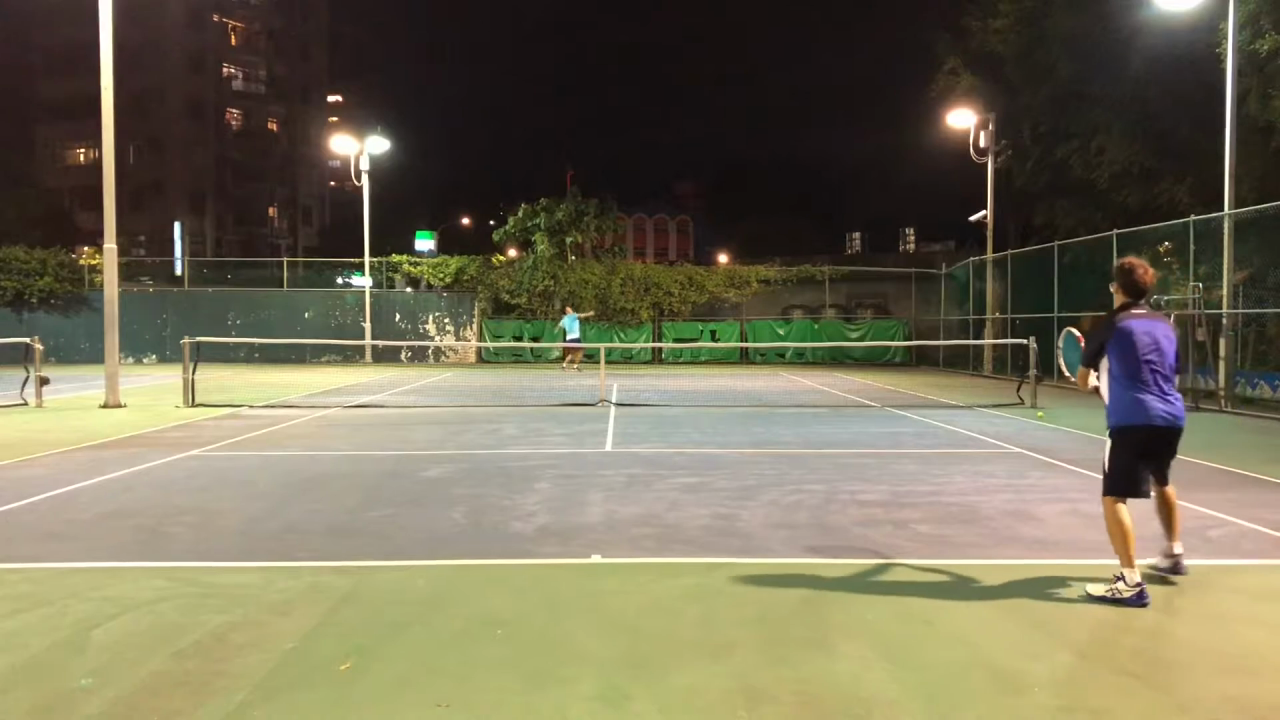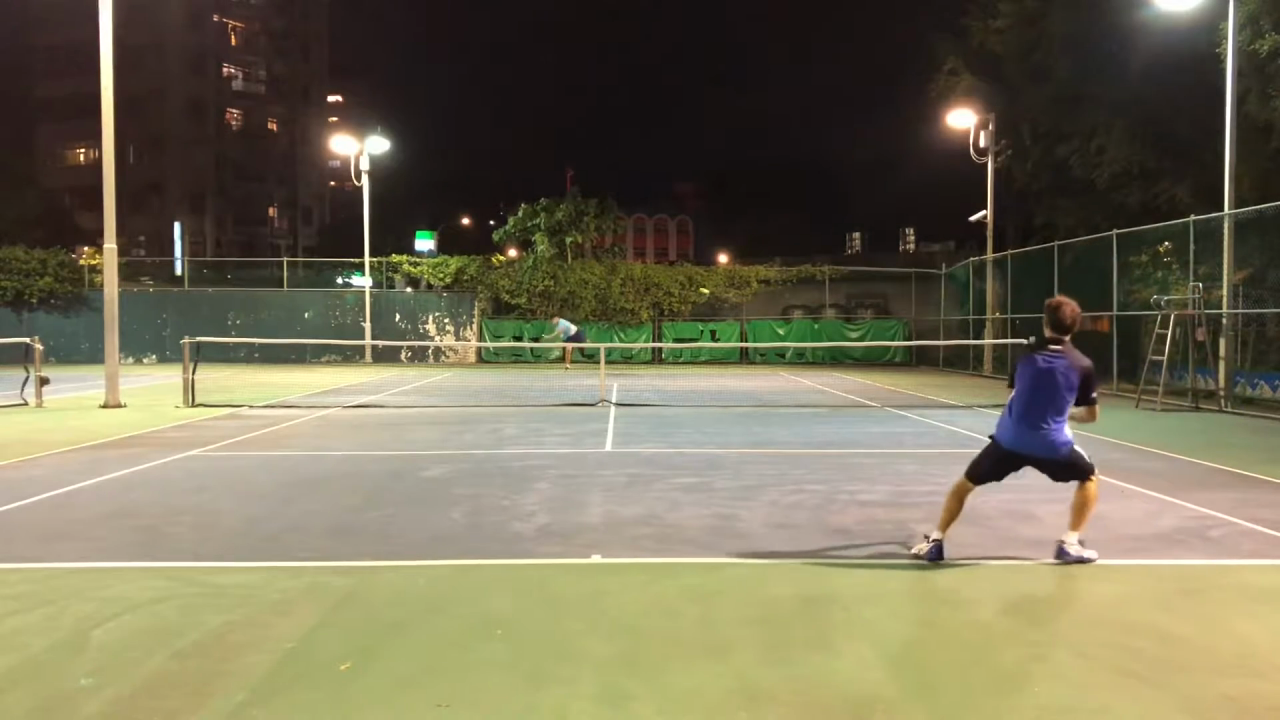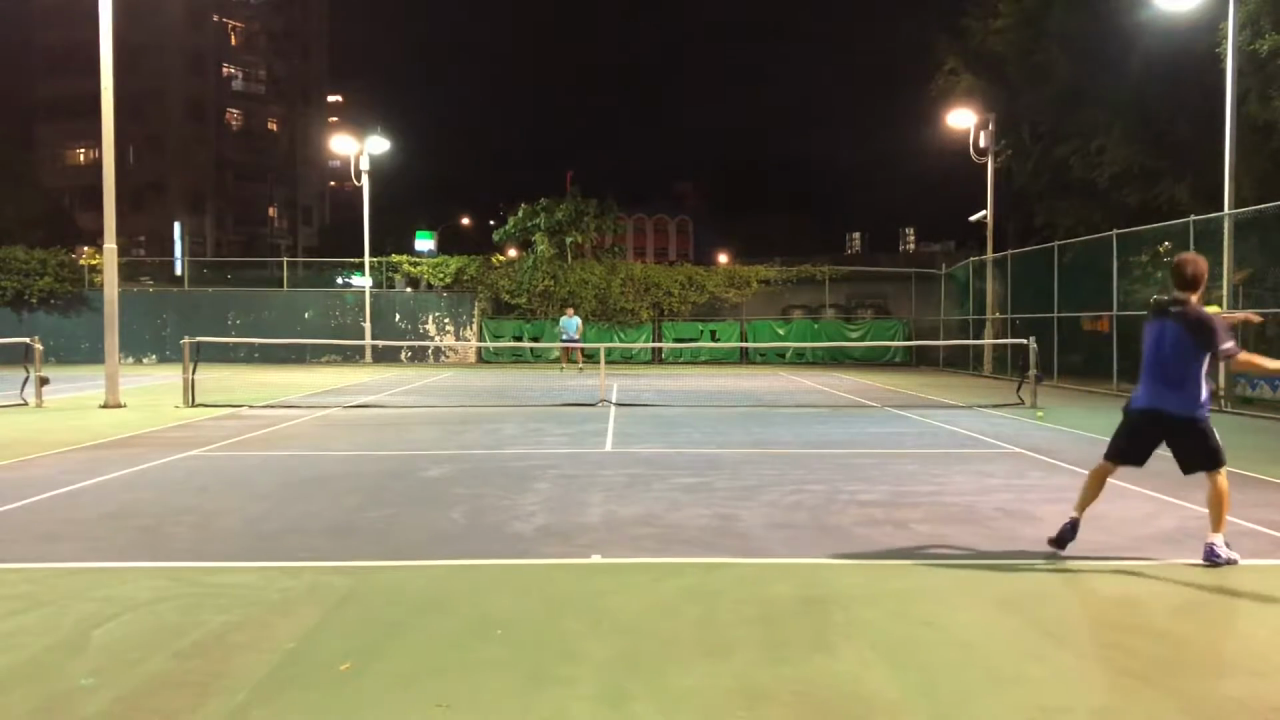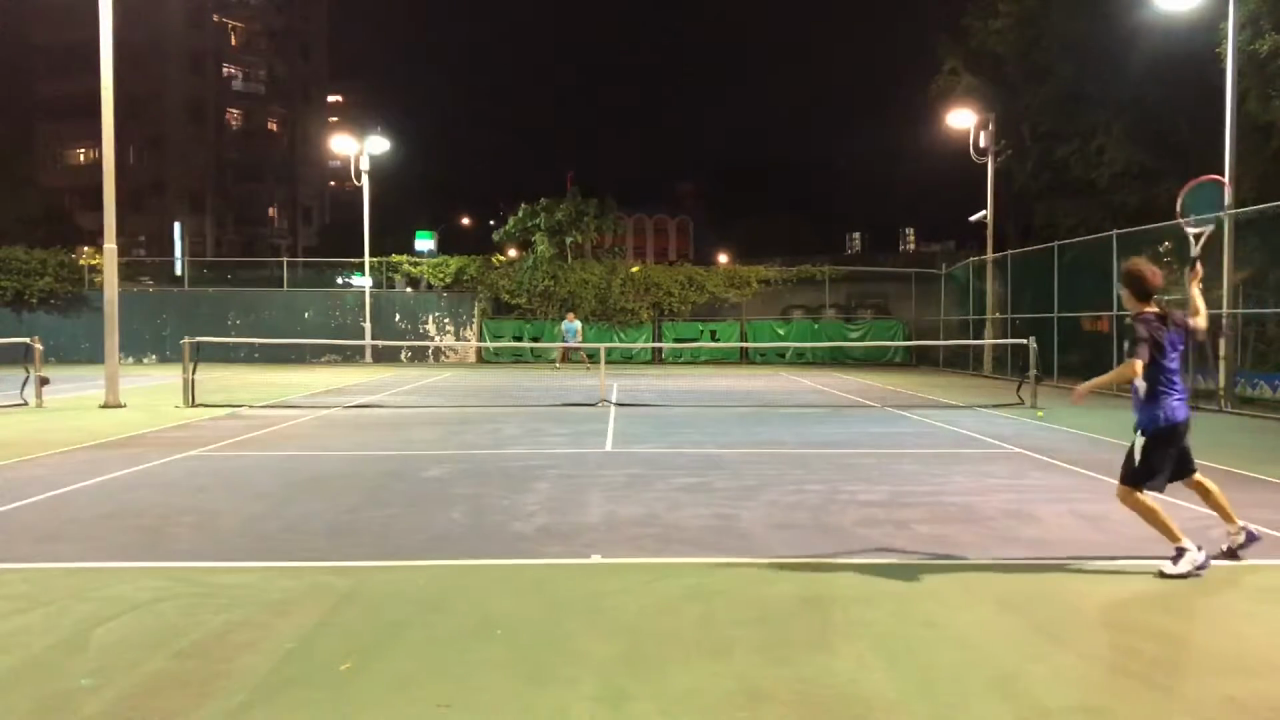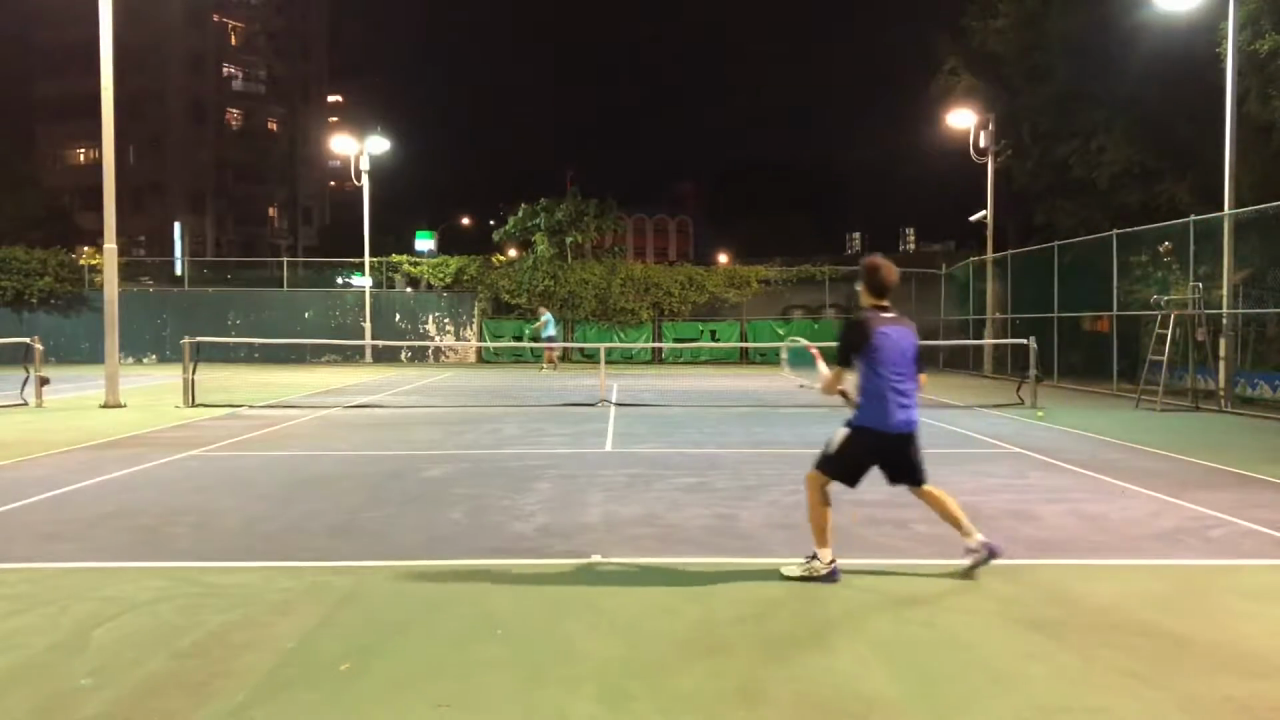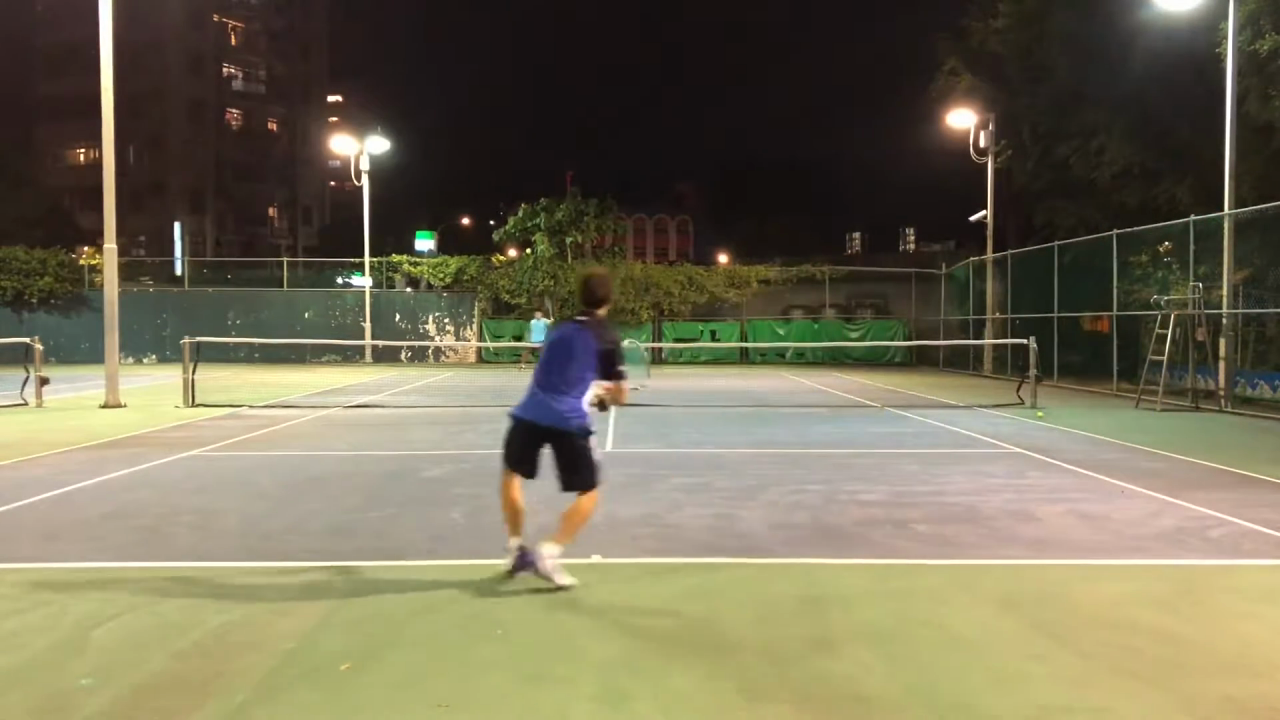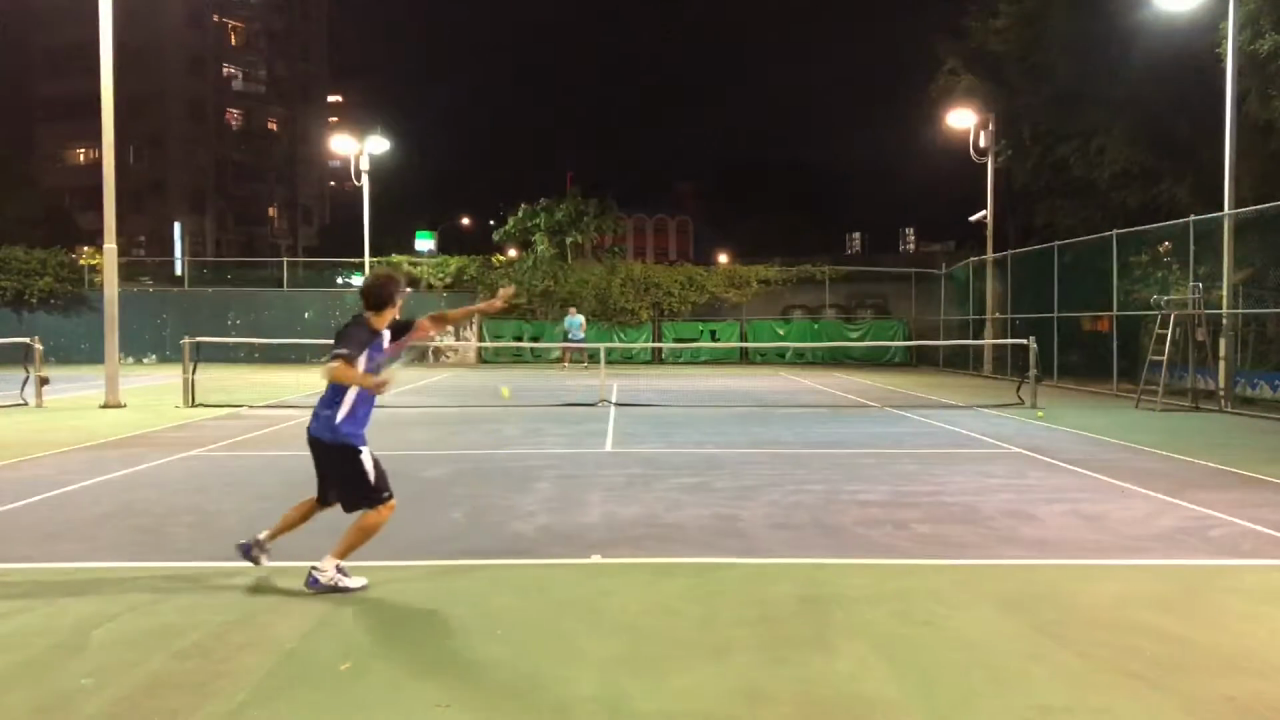
dt=0.7s
person 1, frame 1
left shoulder: (1109, 326)
right shoulder: (1167, 326)
left elbow: (1082, 379)
left wrist: (1096, 385)
left hip: (1133, 420)
right hip: (1172, 418)
left knee: (1114, 499)
right knee: (1161, 484)
left ankle: (1131, 582)
right ankle: (1173, 554)
person 1, frame 2
left shoulder: (1025, 358)
right shoulder: (1082, 365)
right elbow: (1089, 416)
left hip: (1010, 439)
right hip: (1052, 445)
left knee: (966, 484)
right knee: (1089, 478)
left ankle: (935, 541)
right ankle: (1070, 544)
person 1, frame 3
left shoulder: (1157, 311)
right shoulder: (1204, 321)
right elbow: (1237, 361)
left wrist: (1227, 320)
left hip: (1145, 406)
right hip: (1186, 411)
left knee: (1107, 466)
right knee: (1217, 472)
left ankle: (1073, 522)
right ankle: (1216, 543)
person 1, frame 4
left shoulder: (1143, 329)
right shoulder: (1173, 321)
left elbow: (1133, 369)
right elbow: (1201, 321)
left wrist: (1090, 386)
right wrist: (1194, 287)
left hip: (1158, 422)
right hip: (1175, 416)
left knee: (1129, 491)
right knee: (1191, 478)
left ankle: (1187, 550)
right ankle: (1240, 530)
person 1, frame 5
left shoulder: (859, 323)
right shoulder: (908, 328)
left elbow: (835, 379)
right elbow: (919, 381)
left wrist: (830, 385)
left hip: (871, 423)
right hip: (905, 423)
left knee: (816, 480)
right knee: (919, 486)
left ankle: (823, 559)
right ankle: (976, 543)
person 1, frame 6
left shoulder: (559, 328)
right shoulder: (605, 337)
right elbow: (620, 391)
left wrist: (597, 387)
right wrist: (602, 396)
left hip: (530, 414)
right hip: (570, 420)
left knee: (511, 477)
right knee: (588, 495)
left ankle: (517, 548)
right ankle: (548, 554)
person 1, frame 7
left shoulder: (384, 330)
right shoulder: (356, 333)
left elbow: (433, 320)
right elbow: (333, 370)
left wrist: (483, 307)
right wrist: (366, 381)
left hip: (328, 432)
right hip: (340, 436)
left knee: (326, 500)
right knee: (383, 505)
left ankle: (260, 542)
right ankle: (326, 570)
